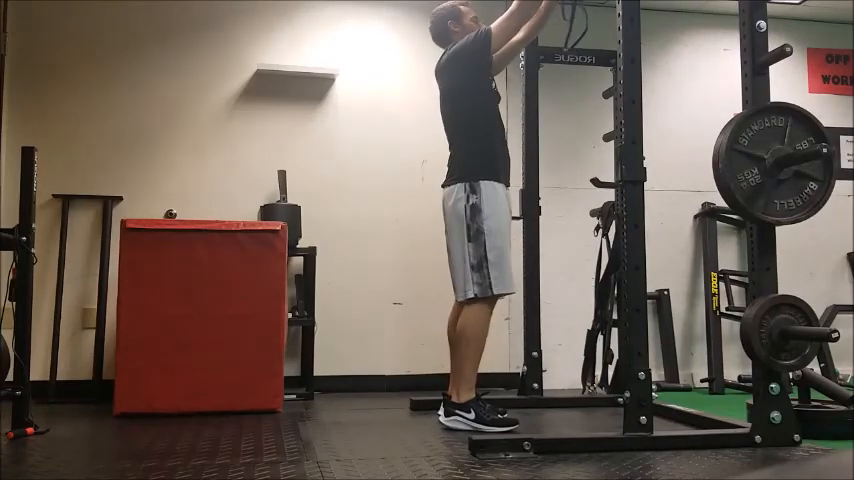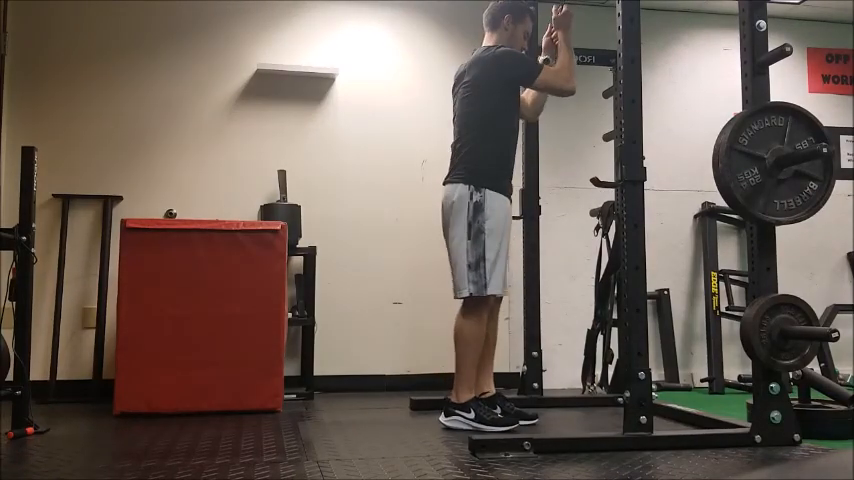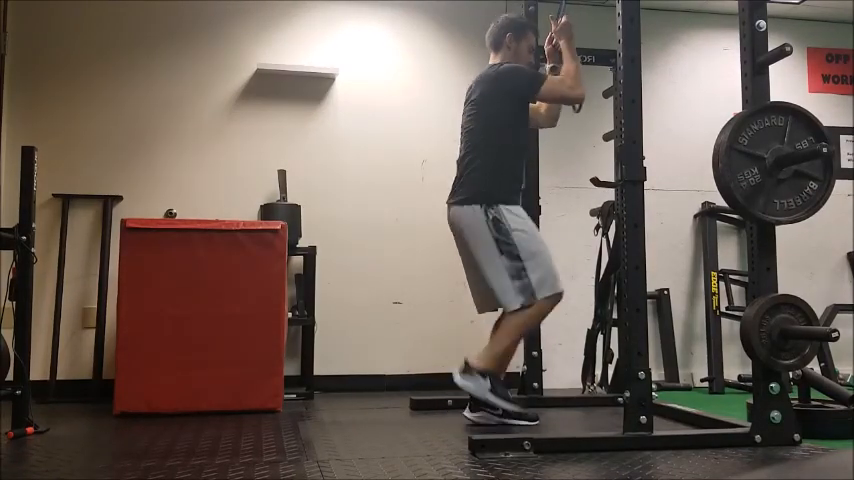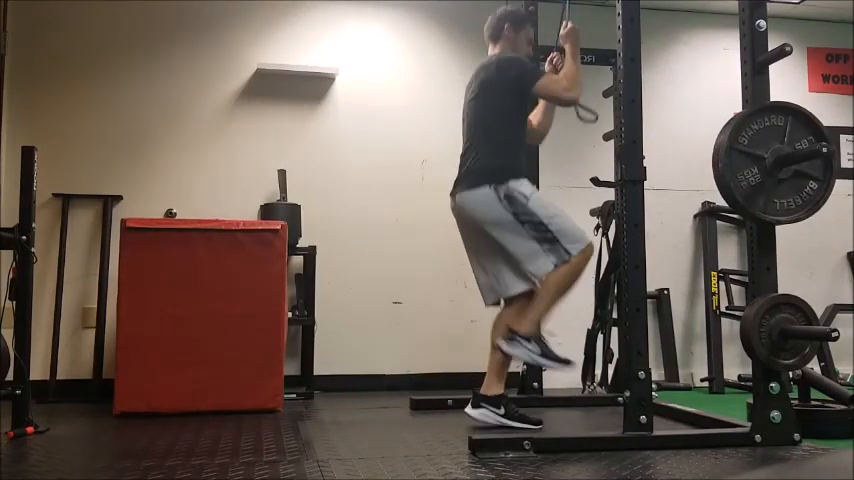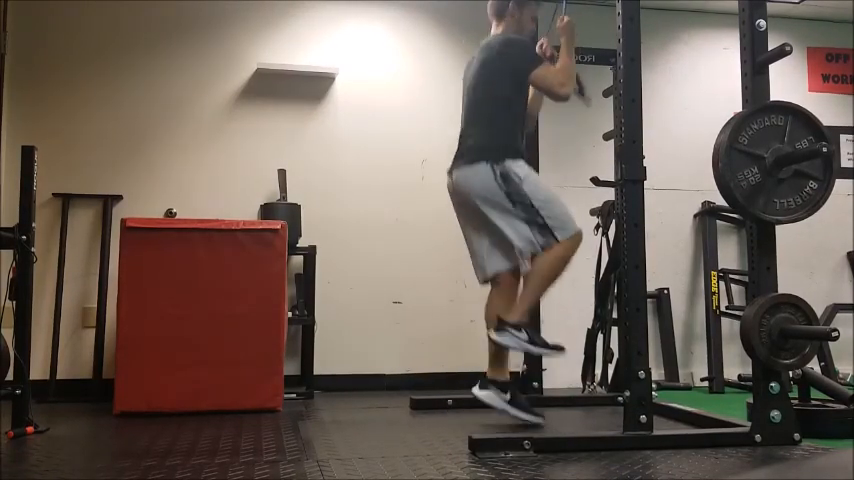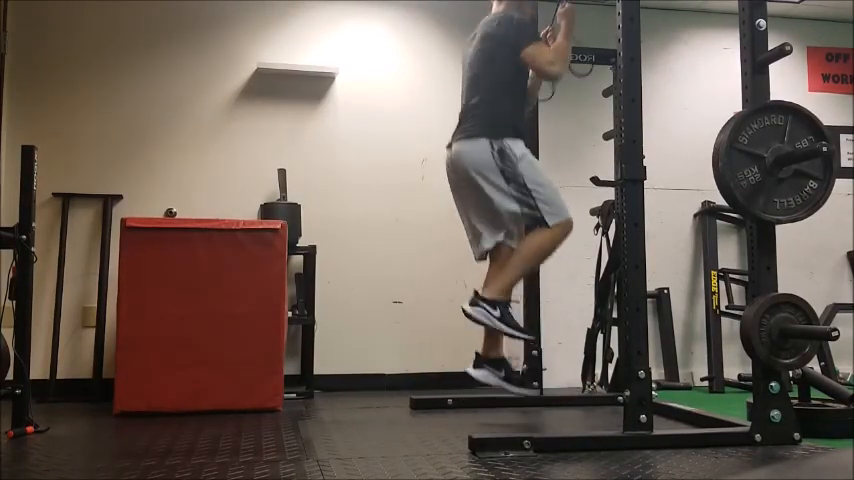
dt=0.7s
person 1, frame 1
left shoulder: (472, 65)
right shoulder: (459, 57)
left elbow: (523, 35)
left hip: (474, 187)
right hip: (477, 187)
left knee: (471, 296)
right knee: (481, 295)
left ankle: (457, 396)
right ankle: (462, 403)
person 1, frame 2
left shoulder: (479, 67)
right shoulder: (501, 60)
left elbow: (529, 109)
right elbow: (566, 84)
left wrist: (546, 57)
left hip: (477, 190)
right hip: (478, 191)
left knee: (489, 296)
right knee: (479, 296)
left ankle: (485, 394)
right ankle: (461, 403)
person 1, frame 3
left shoulder: (490, 85)
right shoulder: (510, 77)
left elbow: (547, 117)
right elbow: (575, 93)
left wrist: (551, 67)
right wrist: (566, 46)
left hip: (472, 205)
right hip: (489, 205)
left knee: (518, 301)
right knee: (544, 295)
left ankle: (488, 397)
right ankle: (480, 370)
person 1, frame 4
left shoulder: (486, 78)
right shoulder: (510, 65)
left elbow: (533, 133)
right elbow: (569, 94)
left wrist: (546, 87)
right wrist: (571, 49)
left hip: (471, 194)
right hip: (495, 189)
left knee: (519, 295)
right knee: (577, 249)
left ankle: (490, 397)
right ankle: (525, 334)
person 1, frame 5
left shoulder: (483, 57)
right shoulder: (512, 46)
left elbow: (522, 118)
right elbow: (563, 89)
left wrist: (538, 68)
right wrist: (566, 40)
left hip: (467, 173)
right hip: (493, 168)
left knee: (508, 273)
right knee: (565, 236)
left ankle: (496, 380)
right ankle: (512, 322)
person 1, frame 6
left shoulder: (485, 36)
left elbow: (520, 101)
right elbow: (553, 68)
left wrist: (538, 53)
left hip: (467, 149)
right hip: (491, 146)
left knee: (506, 248)
right knee: (556, 223)
left ankle: (490, 359)
right ankle: (490, 299)
